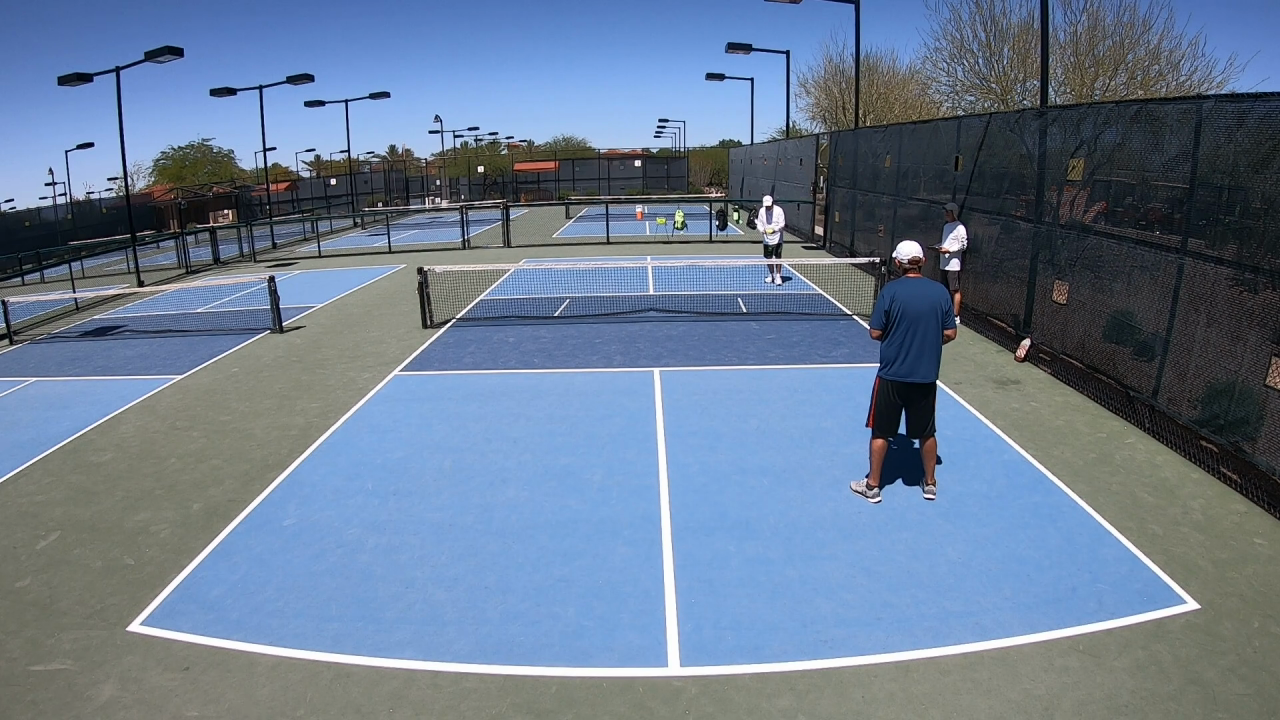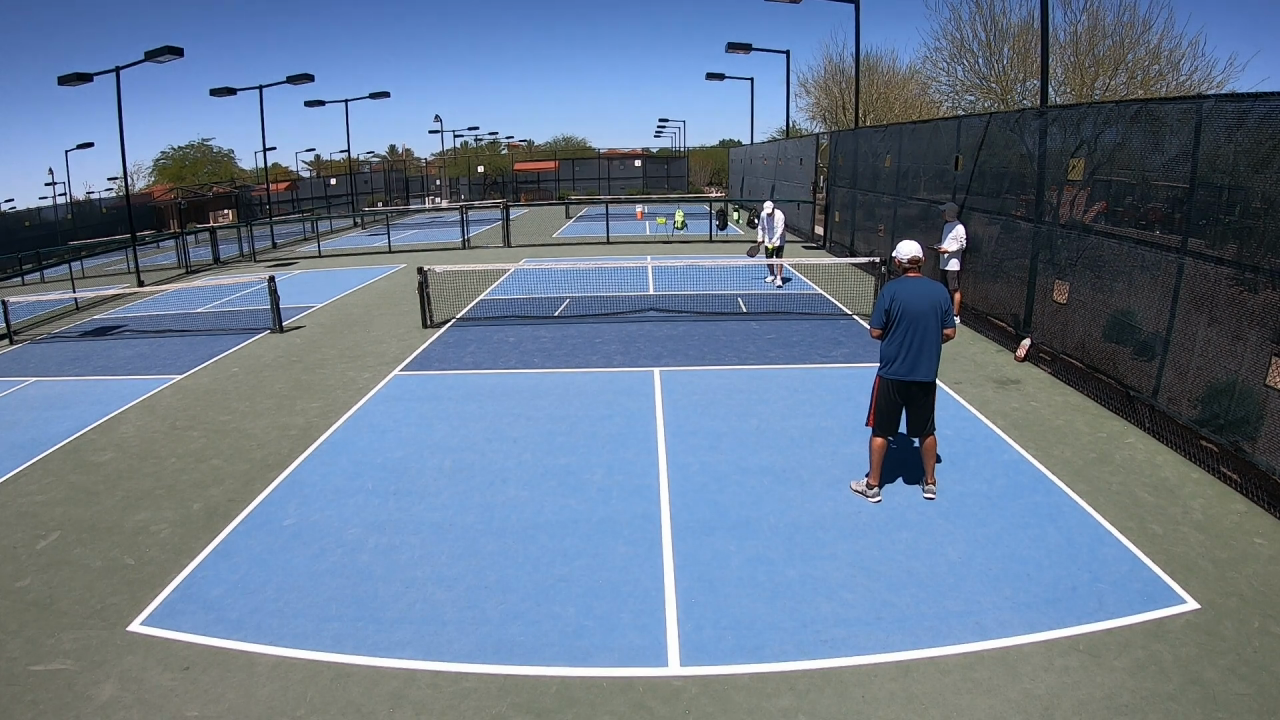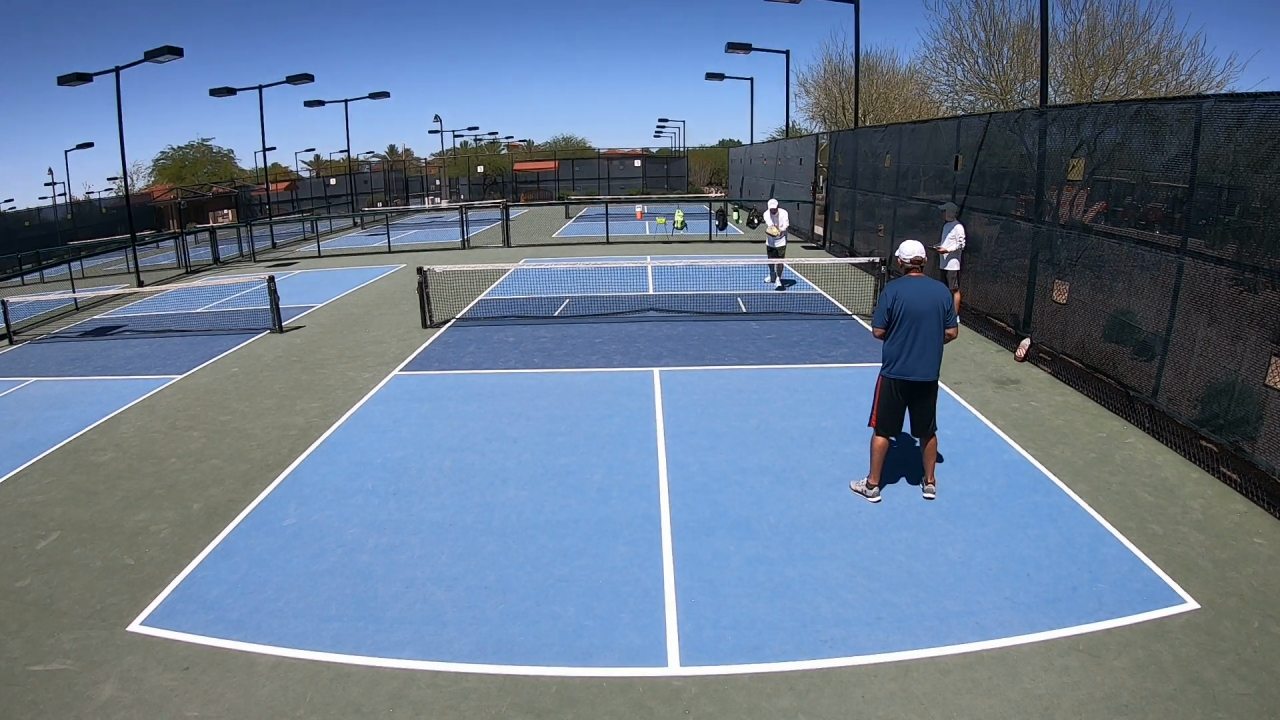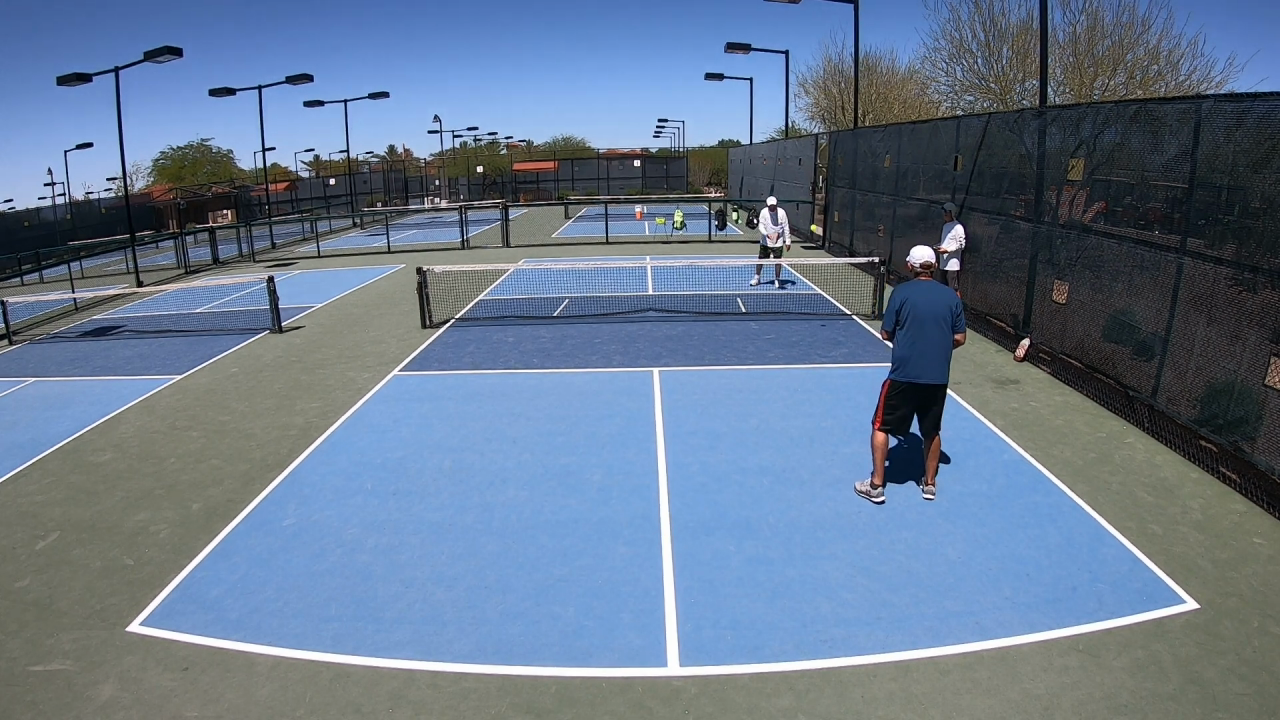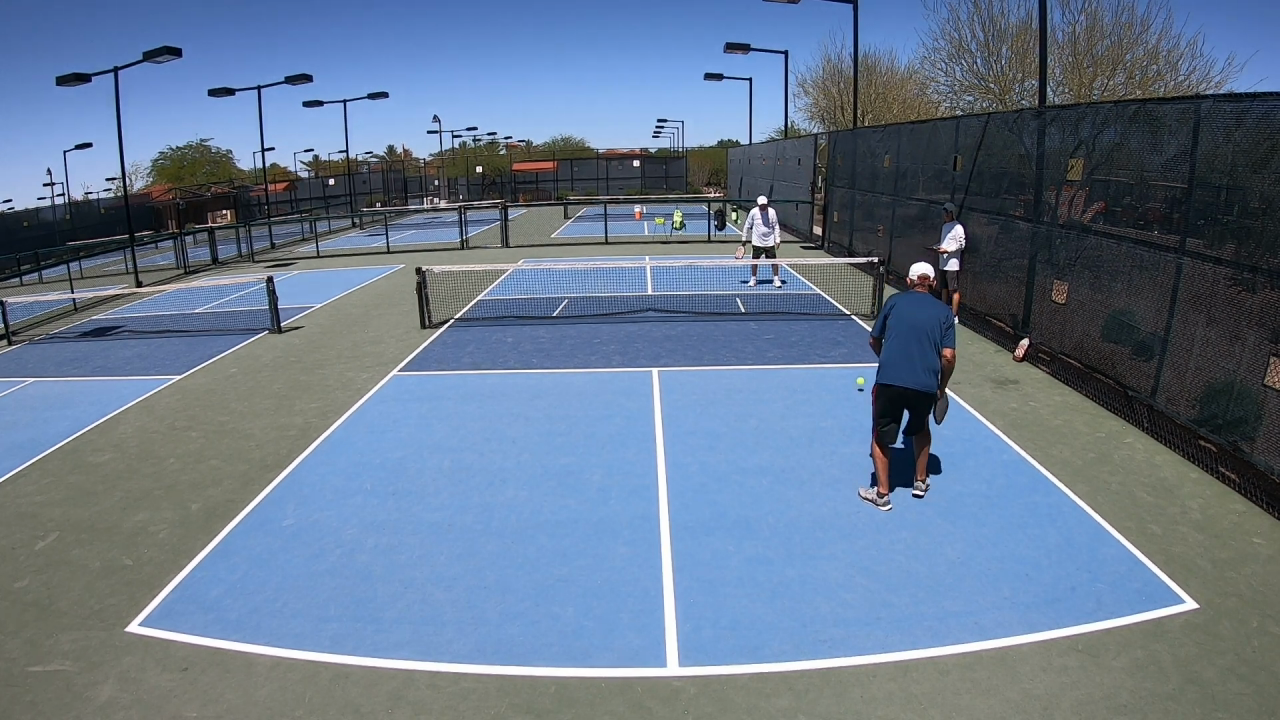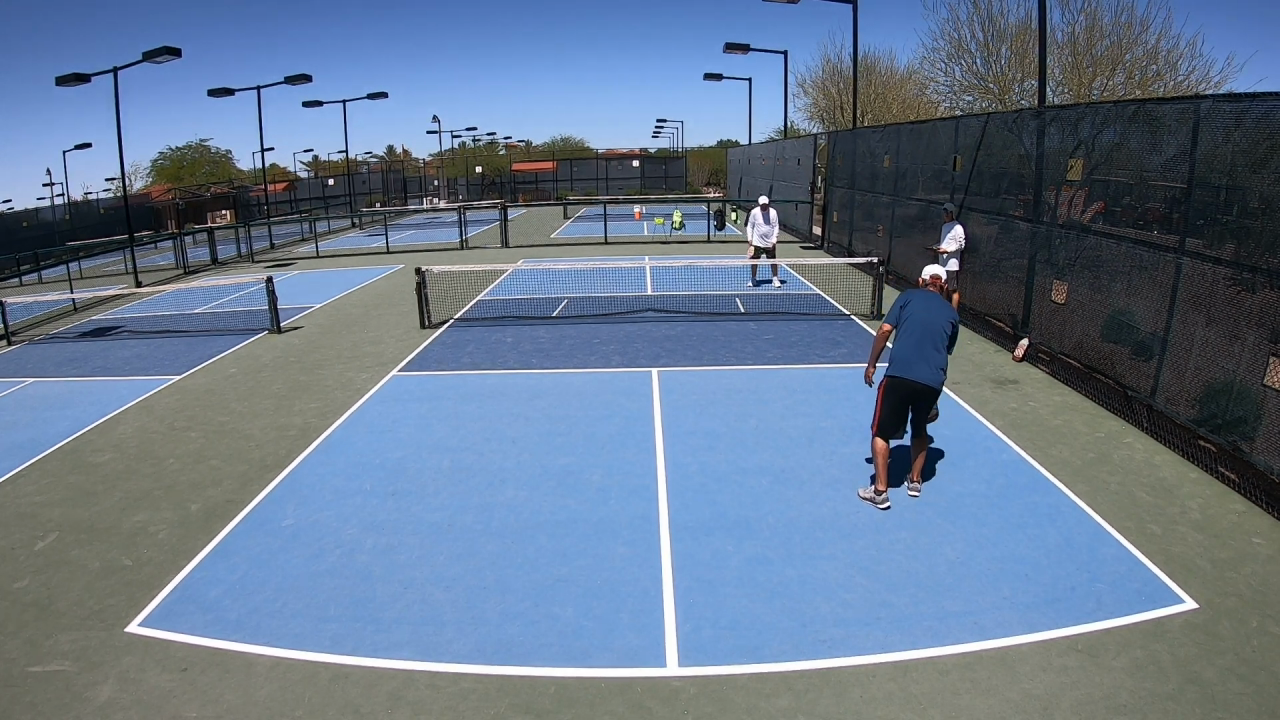
dt=0.4s
person 1, frame 1
left shoulder: (891, 290)
right shoulder: (940, 292)
left elbow: (875, 333)
right elbow: (950, 333)
left hip: (892, 375)
right hip: (926, 376)
left knee: (881, 432)
right knee: (926, 432)
left ankle: (872, 485)
right ankle: (930, 483)
person 1, frame 2
left shoulder: (890, 290)
right shoulder: (940, 291)
left elbow: (875, 332)
right elbow: (949, 333)
left hip: (892, 374)
right hip: (926, 375)
left knee: (880, 430)
right knee: (926, 431)
left ankle: (872, 485)
right ankle: (930, 482)
person 1, frame 3
left shoulder: (893, 289)
right shoulder: (942, 291)
left elbow: (878, 332)
right elbow: (951, 333)
left hip: (895, 373)
right hip: (929, 374)
left knee: (882, 430)
right knee: (927, 431)
left ankle: (872, 484)
right ankle: (929, 482)
person 1, frame 4
left shoulder: (902, 292)
right shoulder: (951, 296)
left elbow: (886, 334)
right elbow: (959, 339)
left hip: (903, 375)
right hip: (938, 377)
left knee: (881, 427)
right knee: (931, 431)
left ankle: (876, 485)
right ankle: (929, 483)
person 1, frame 5
left shoulder: (895, 301)
right shoulder: (943, 311)
left elbow: (874, 340)
right elbow: (948, 357)
right wrist: (942, 386)
left hip: (889, 380)
right hip: (926, 385)
left knee: (881, 436)
right knee: (920, 429)
left ankle: (882, 493)
right ankle: (920, 481)
person 1, frame 6
left shoulder: (909, 296)
right shoulder: (951, 312)
left elbow: (885, 330)
left wrist: (871, 364)
left hip: (900, 375)
right hip: (933, 381)
left knee: (880, 432)
right knee: (919, 428)
left ankle: (880, 490)
right ankle: (915, 480)
